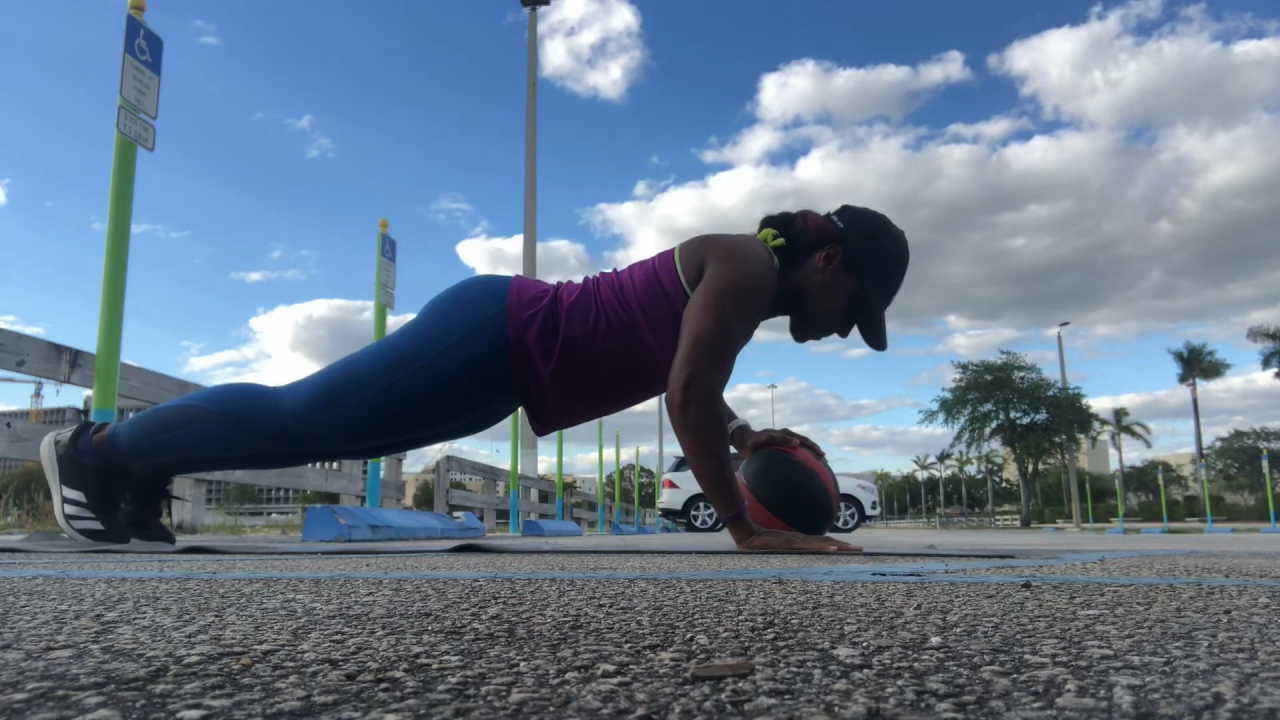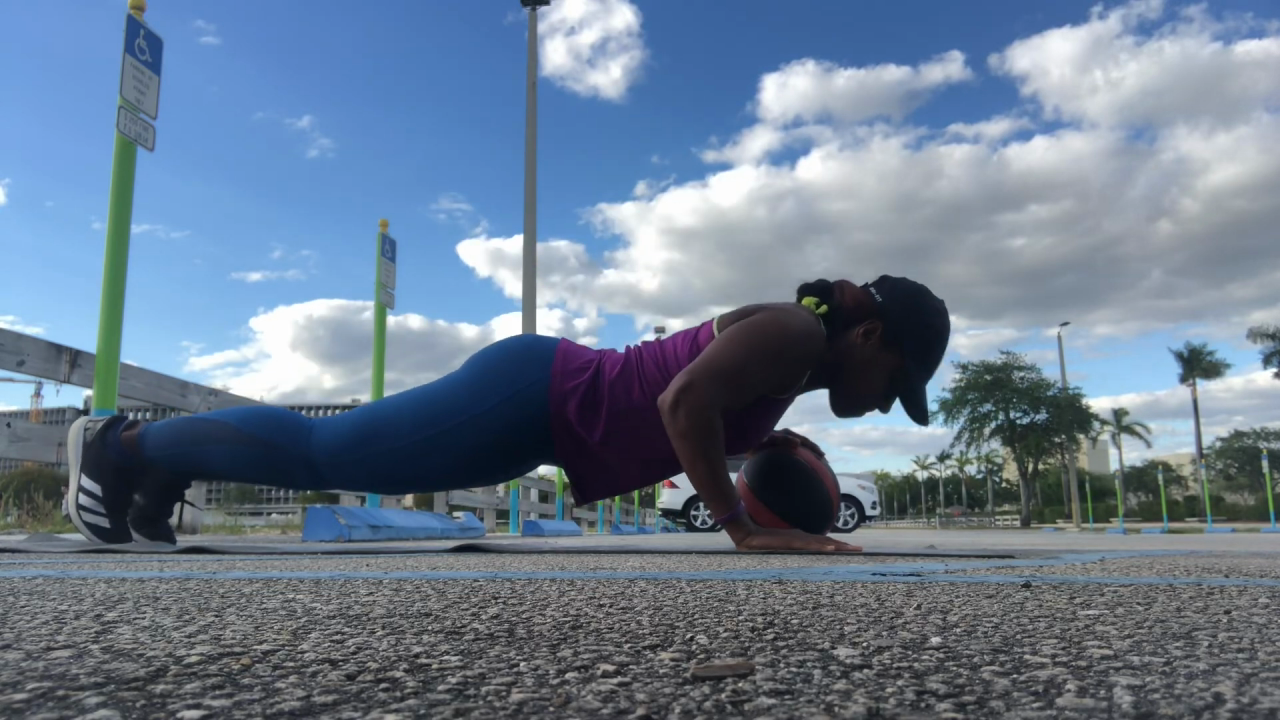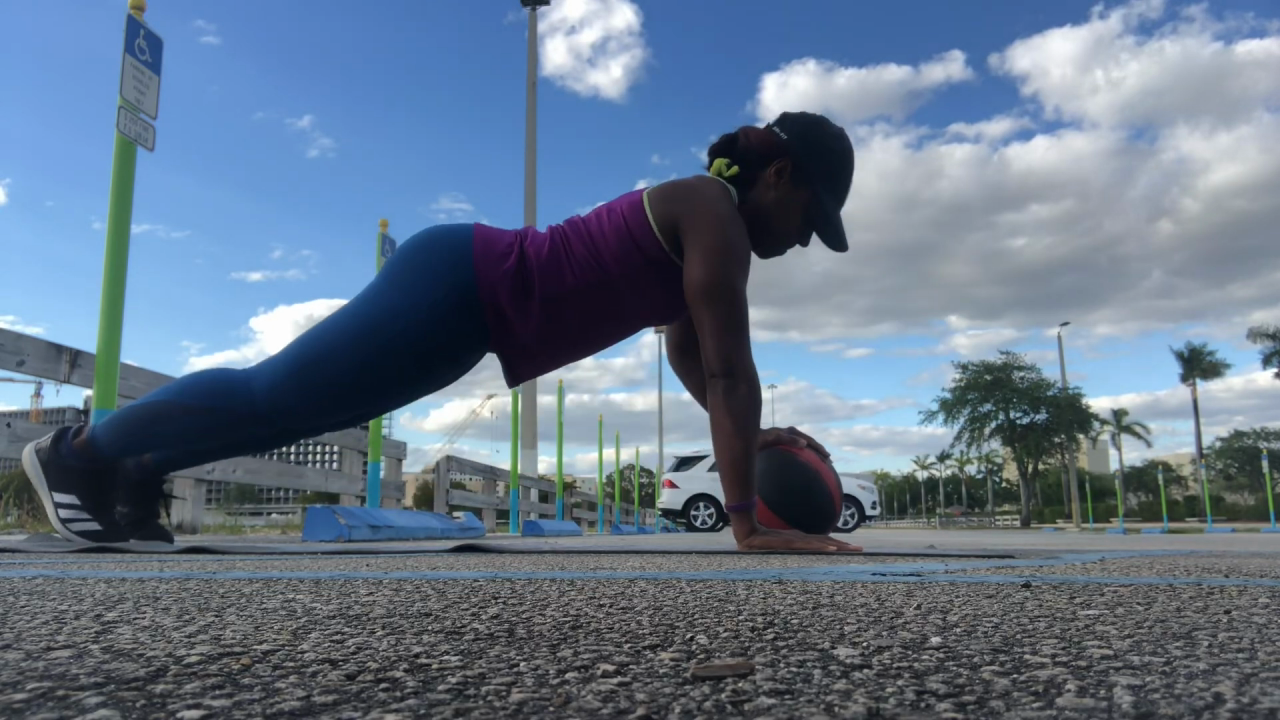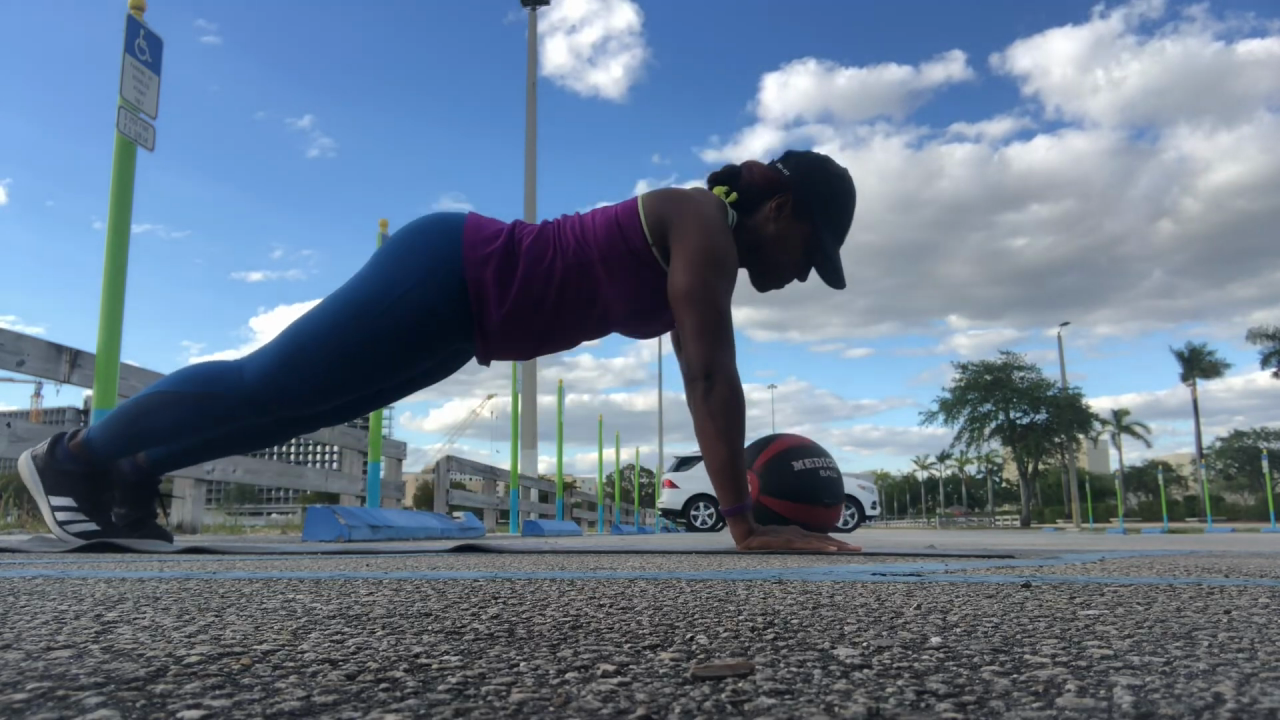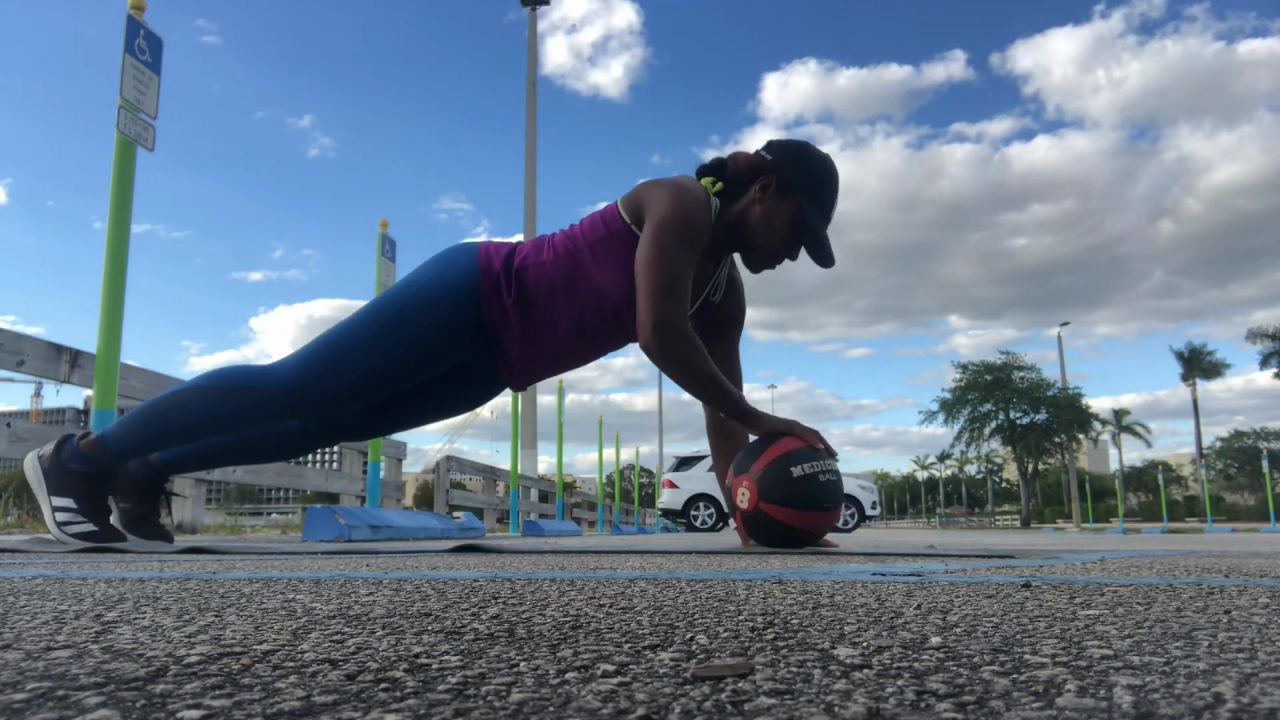
dt=0.7s
person 1, frame 1
left shoulder: (747, 287)
right shoulder: (752, 268)
left elbow: (688, 378)
right elbow: (686, 392)
left wrist: (742, 436)
right wrist: (744, 527)
left hip: (506, 357)
right hip: (492, 342)
left knee: (309, 427)
right knee: (292, 420)
left ankle: (146, 474)
right ankle: (96, 450)
person 1, frame 2
left shoulder: (786, 352)
right shoulder: (796, 334)
right elbow: (680, 403)
left wrist: (759, 441)
right wrist: (742, 525)
left hip: (549, 401)
right hip: (532, 402)
left knee: (331, 449)
right knee: (316, 449)
left ankle: (159, 469)
right ankle: (123, 444)
person 1, frame 3
left shoulder: (701, 226)
right shoulder: (716, 213)
left elbow: (690, 359)
right elbow: (728, 369)
left wrist: (748, 433)
right wrist: (746, 521)
left hip: (468, 296)
right hip: (455, 291)
left knee: (292, 404)
right knee: (271, 395)
left ankle: (134, 474)
right ankle: (79, 451)
person 1, frame 4
left shoulder: (701, 260)
right shoulder: (704, 222)
left elbow: (705, 391)
right elbow: (715, 378)
left wrist: (744, 495)
right wrist: (744, 522)
left hip: (459, 312)
right hip: (444, 275)
left knee: (299, 406)
right knee: (263, 385)
left ankle: (132, 471)
right ankle: (73, 454)
person 1, frame 5
left shoulder: (723, 287)
right shoulder: (682, 203)
left elbow: (721, 409)
right elbow: (657, 331)
right wrist: (747, 413)
left hip: (492, 361)
right hip: (470, 298)
left knee: (321, 423)
right knee: (286, 390)
left ankle: (146, 474)
right ankle: (79, 457)
